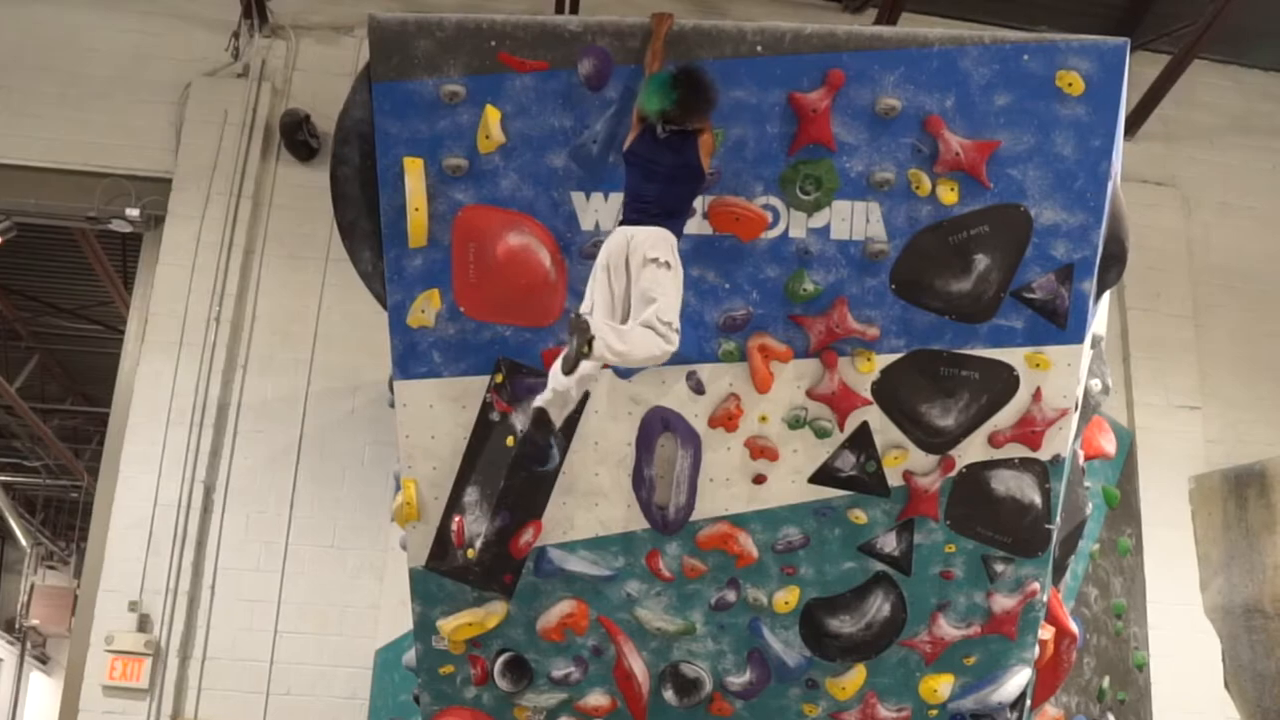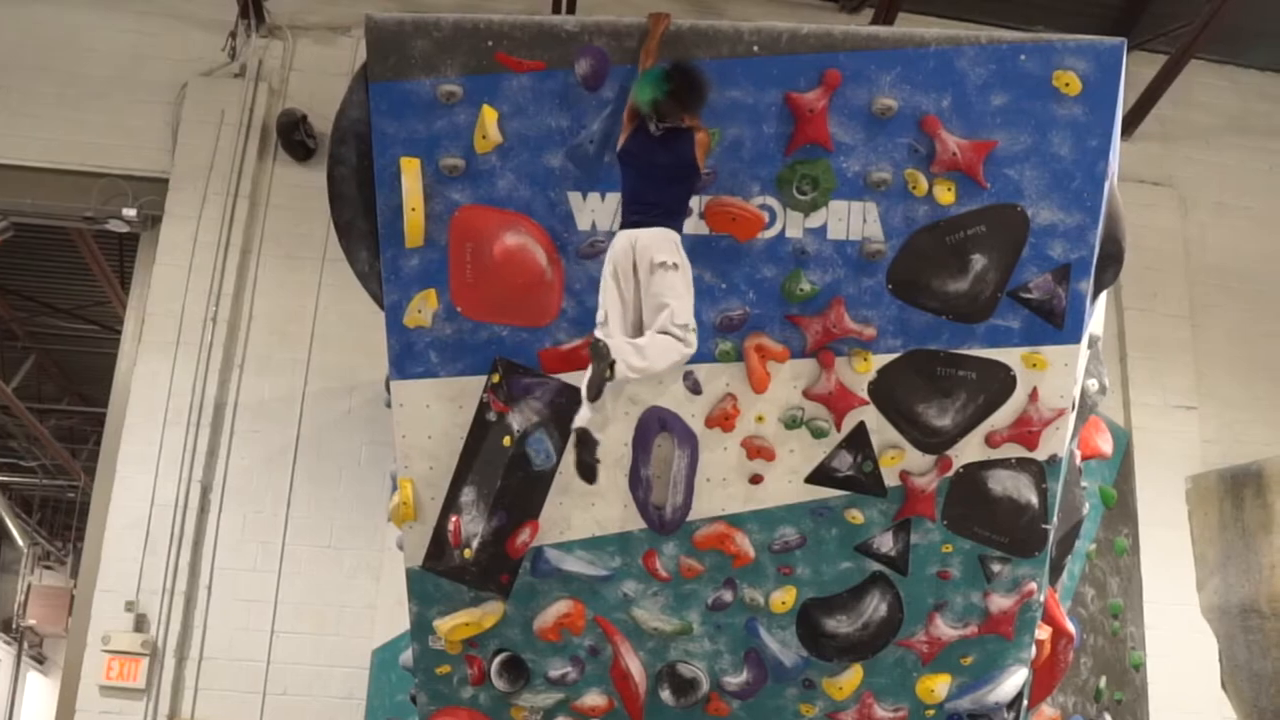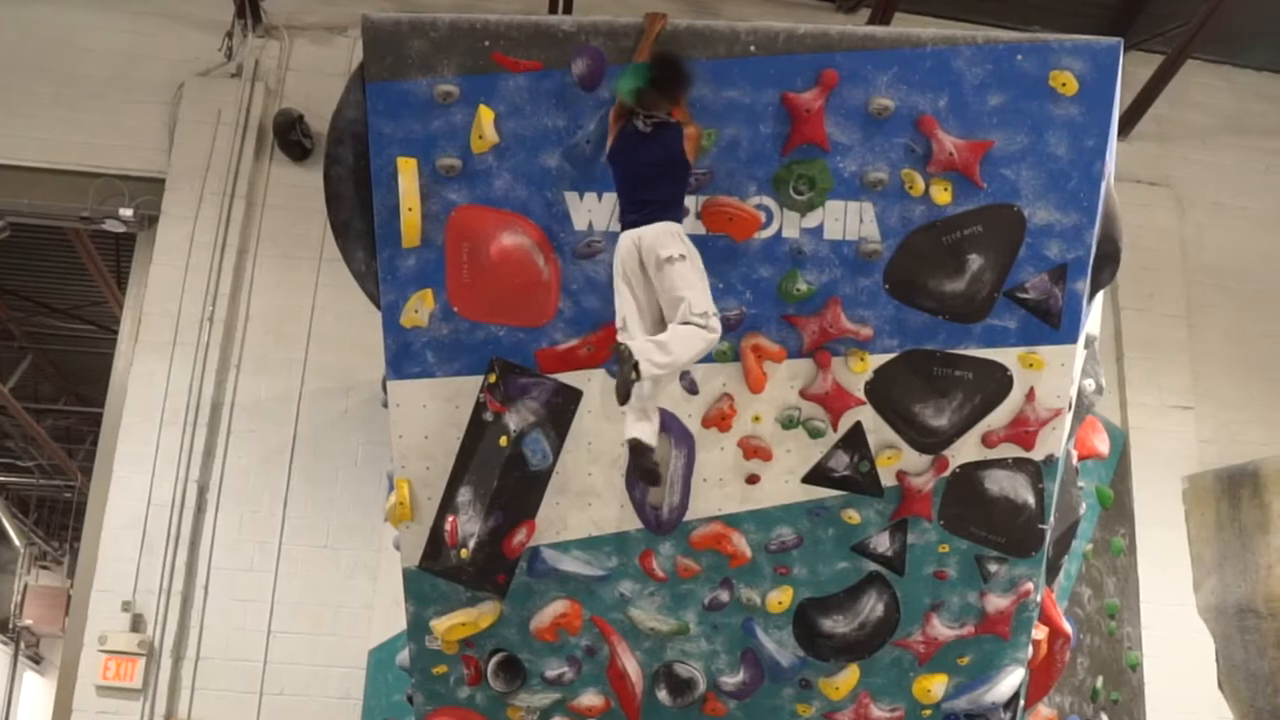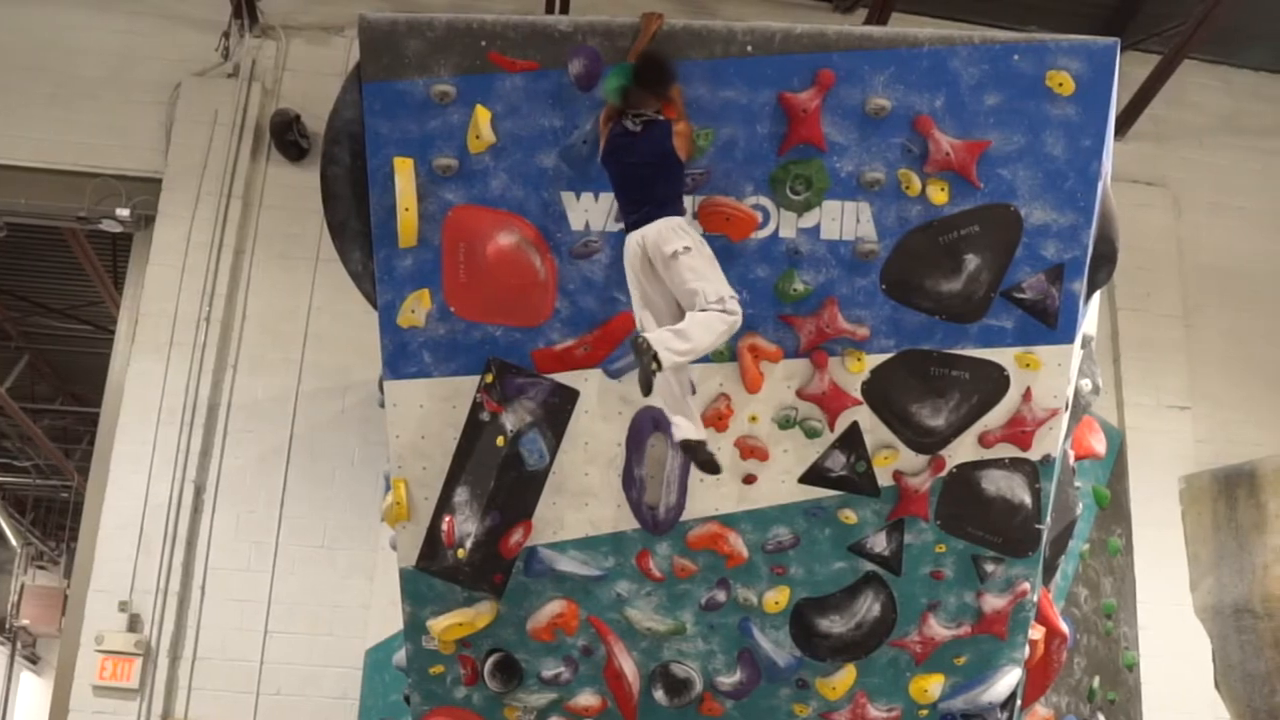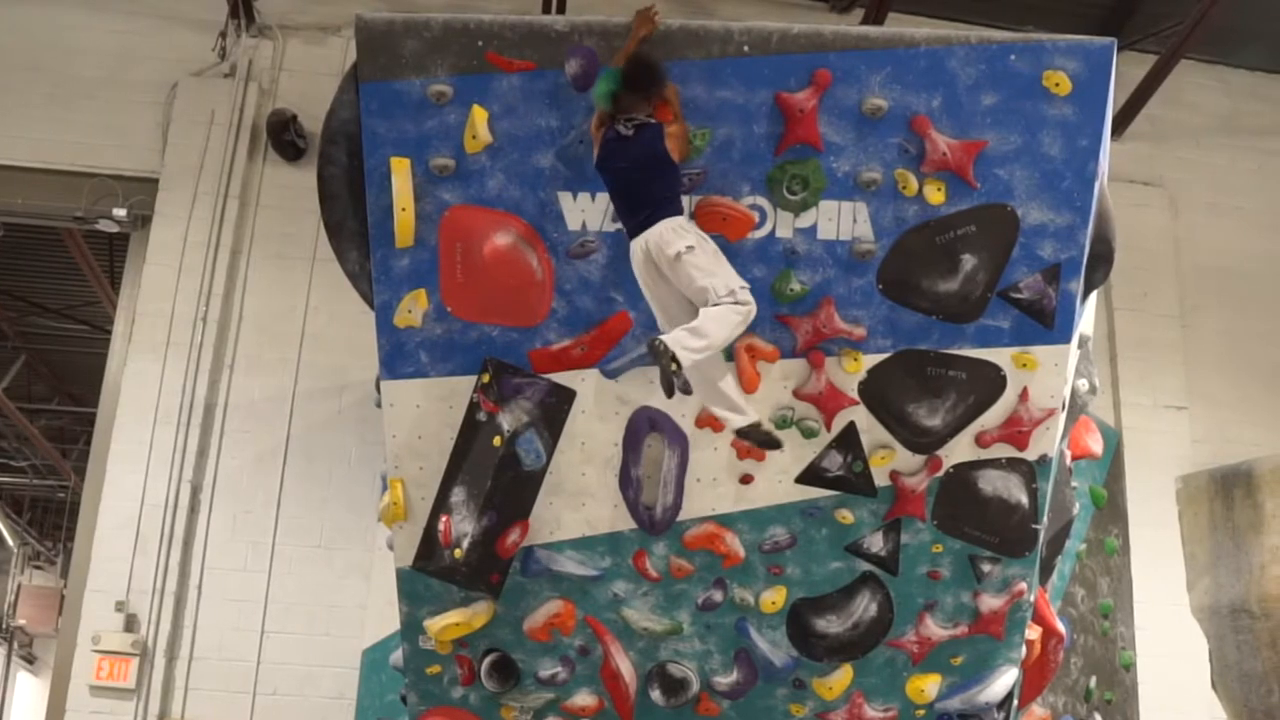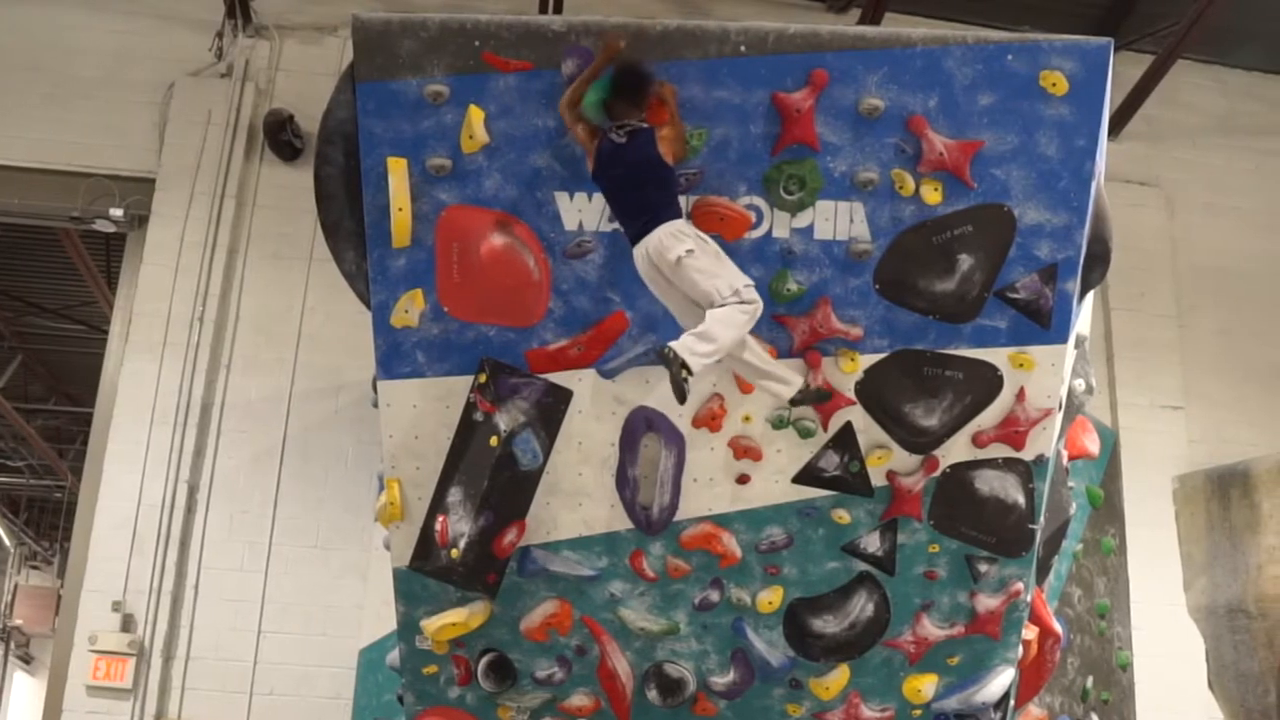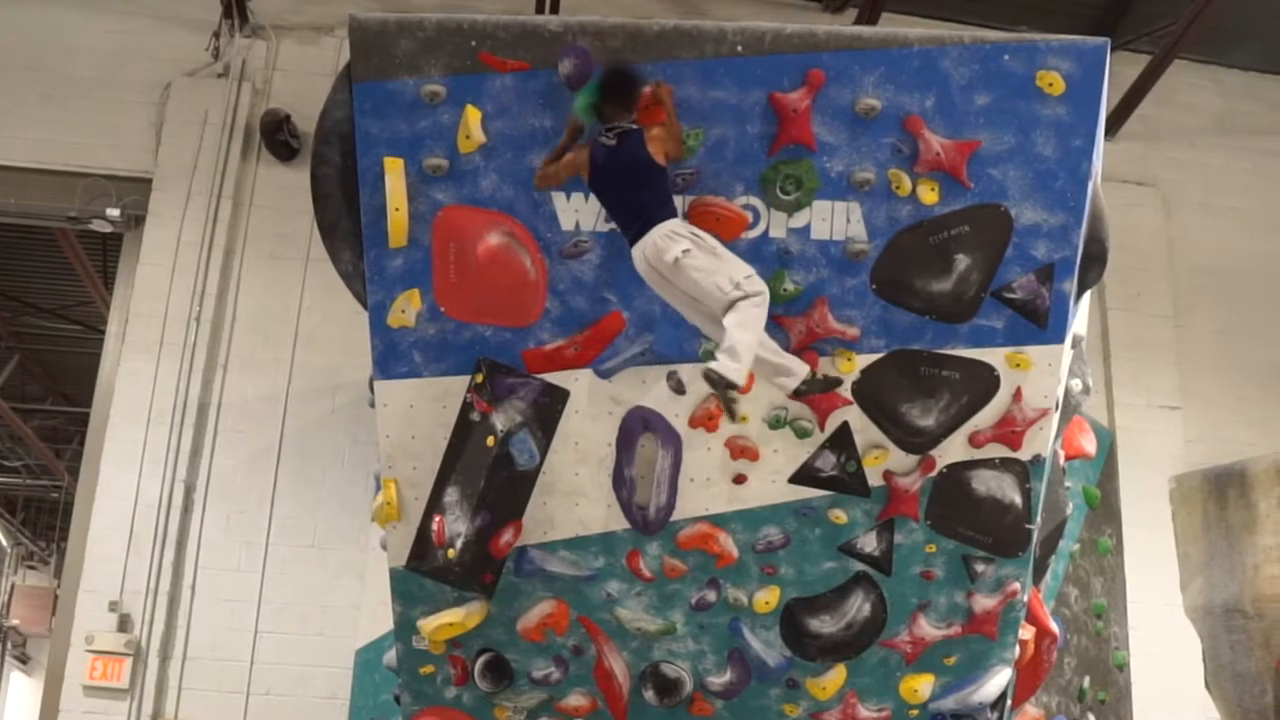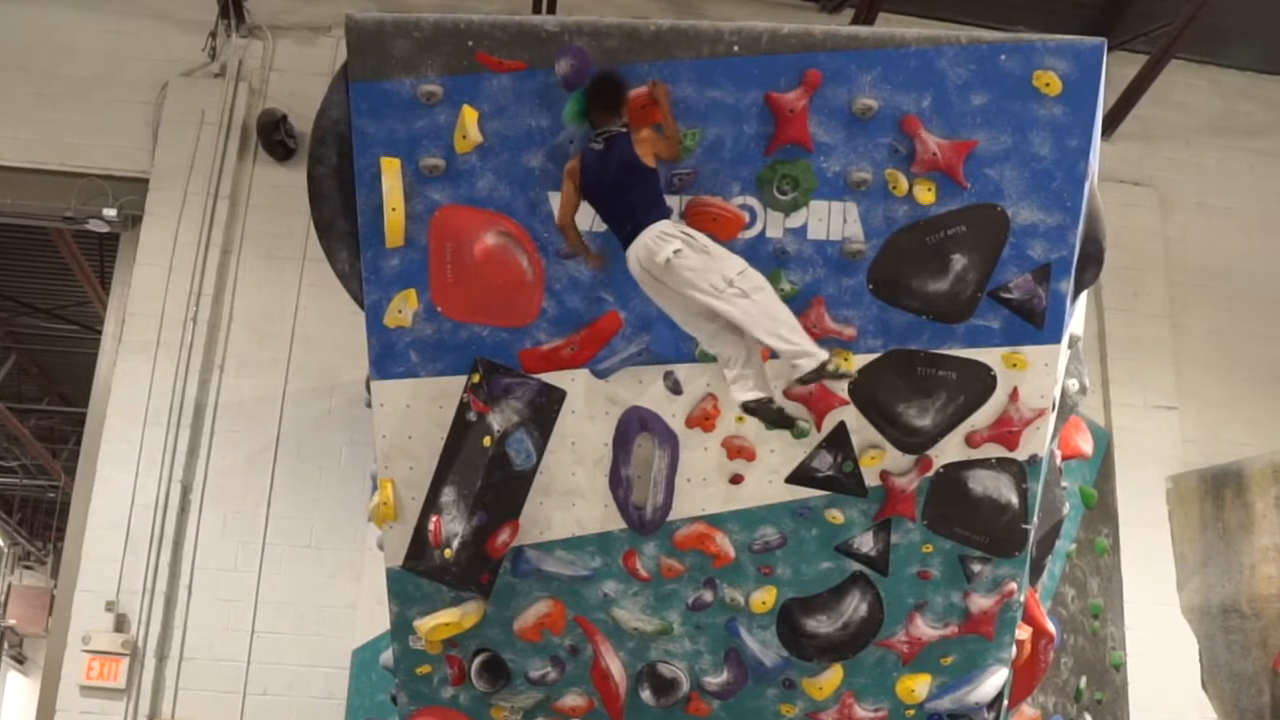
dt=0.2s
person 1, frame 1
left shoulder: (640, 131)
right shoulder: (703, 142)
left elbow: (649, 79)
left wrist: (658, 34)
right wrist: (697, 115)
left hip: (619, 239)
right hip: (658, 242)
left knee: (597, 334)
right knee: (658, 338)
left ankle: (549, 406)
right ankle: (592, 334)
person 1, frame 2
left shoulder: (632, 129)
right shoulder: (697, 141)
left elbow: (641, 81)
left wrist: (653, 35)
right wrist: (689, 113)
left hip: (622, 243)
right hip: (662, 242)
left knee: (613, 340)
right knee: (676, 340)
left ankle: (586, 423)
right ankle: (612, 355)
person 1, frame 3
left shoulder: (618, 127)
right shoulder: (685, 134)
left elbow: (632, 81)
left wrist: (649, 35)
right wrist: (679, 110)
left hip: (627, 242)
right hip: (665, 235)
left knee: (639, 342)
right knee: (701, 327)
left ankle: (639, 436)
right ankle: (637, 357)
person 1, frame 4
left shoulder: (608, 127)
right shoulder: (677, 131)
left elbow: (624, 79)
left wrist: (643, 36)
right wrist: (675, 105)
left hip: (635, 241)
right hip: (670, 230)
left knee: (666, 345)
right knee: (723, 310)
left ankle: (689, 433)
right ankle: (656, 348)
person 1, frame 5
left shoulder: (601, 134)
right shoulder: (669, 133)
left elbow: (609, 85)
left wrist: (635, 38)
right wrist: (674, 106)
left hip: (639, 246)
right hip: (673, 233)
left knee: (695, 339)
right knee: (737, 303)
left ankle: (742, 419)
right ankle: (673, 348)
person 1, frame 6
left shoulder: (594, 146)
right shoulder: (662, 137)
left elbow: (566, 107)
right elbow: (681, 151)
left wrist: (601, 62)
right wrist: (672, 105)
left hip: (642, 252)
right hip: (673, 237)
left knee: (713, 330)
right knee: (744, 301)
left ankle: (790, 387)
right ankle: (684, 355)
person 1, frame 7
left shoulder: (584, 156)
right shoulder: (652, 137)
left elbow: (541, 178)
right elbow: (678, 151)
left wrist: (570, 138)
right wrist: (668, 105)
left hip: (642, 254)
right hip: (670, 236)
left knee: (726, 322)
right knee: (751, 292)
left ankle: (796, 377)
right ankle: (727, 371)
person 1, frame 8
left shoulder: (576, 167)
right shoulder: (641, 139)
left elbow: (565, 223)
right elbow: (673, 149)
left wrist: (588, 254)
right wrist: (664, 105)
left hip: (638, 257)
right hip: (664, 238)
left knee: (720, 328)
right knee: (748, 287)
left ankle: (753, 393)
right ankle: (810, 360)
